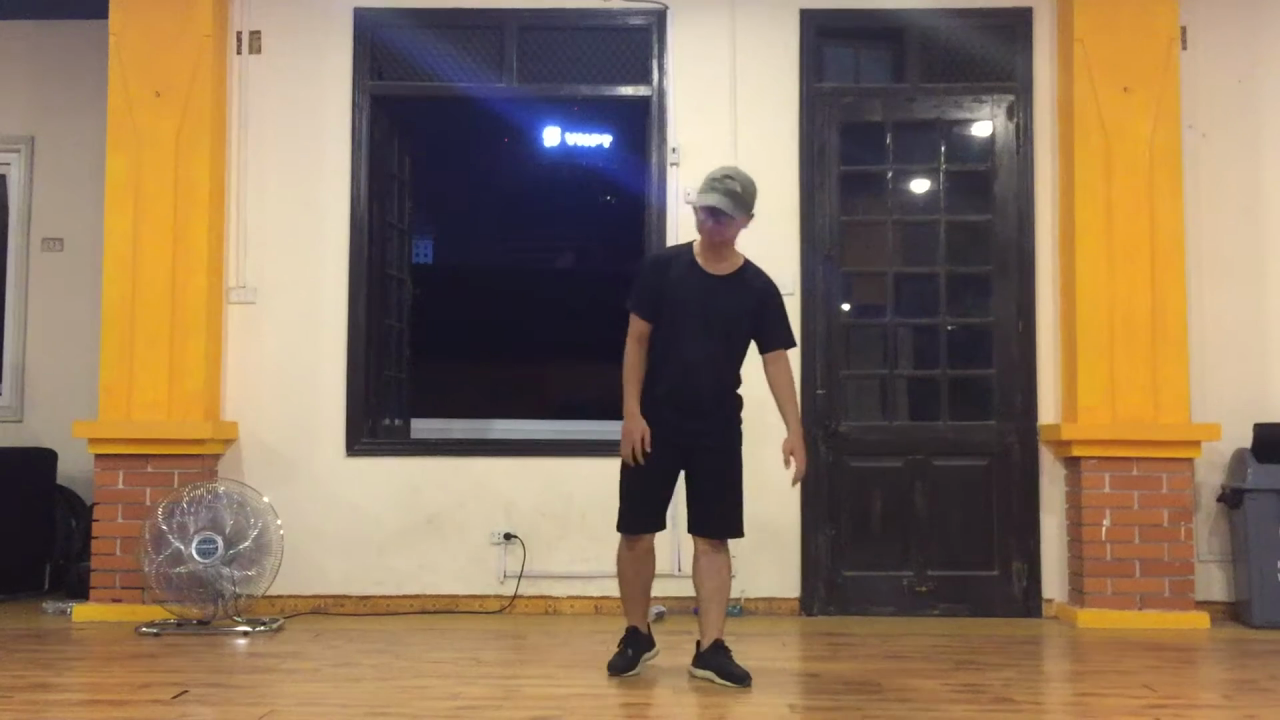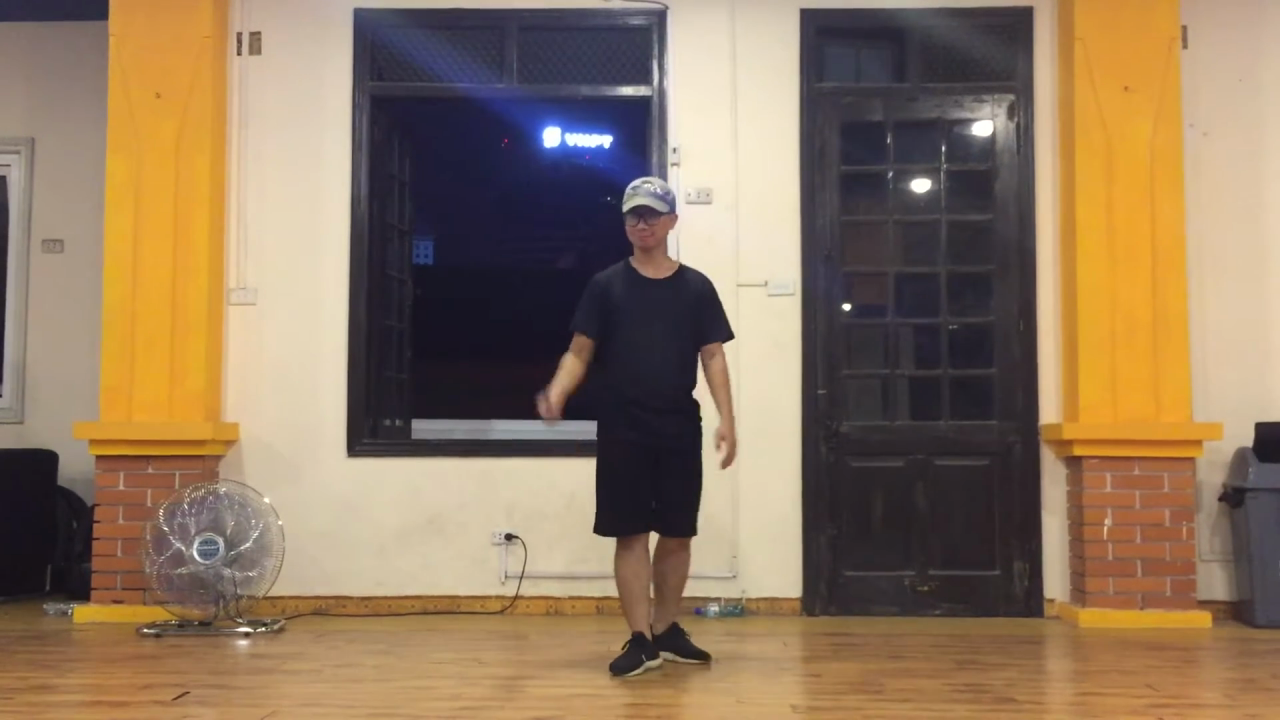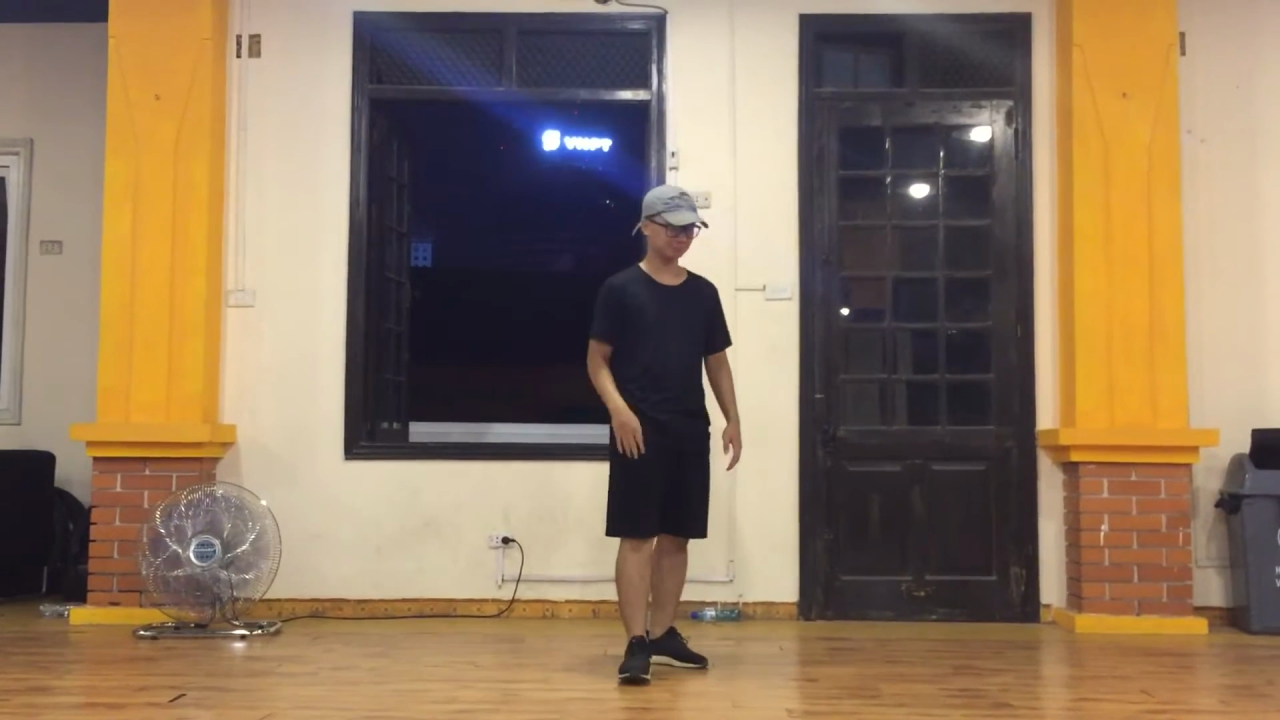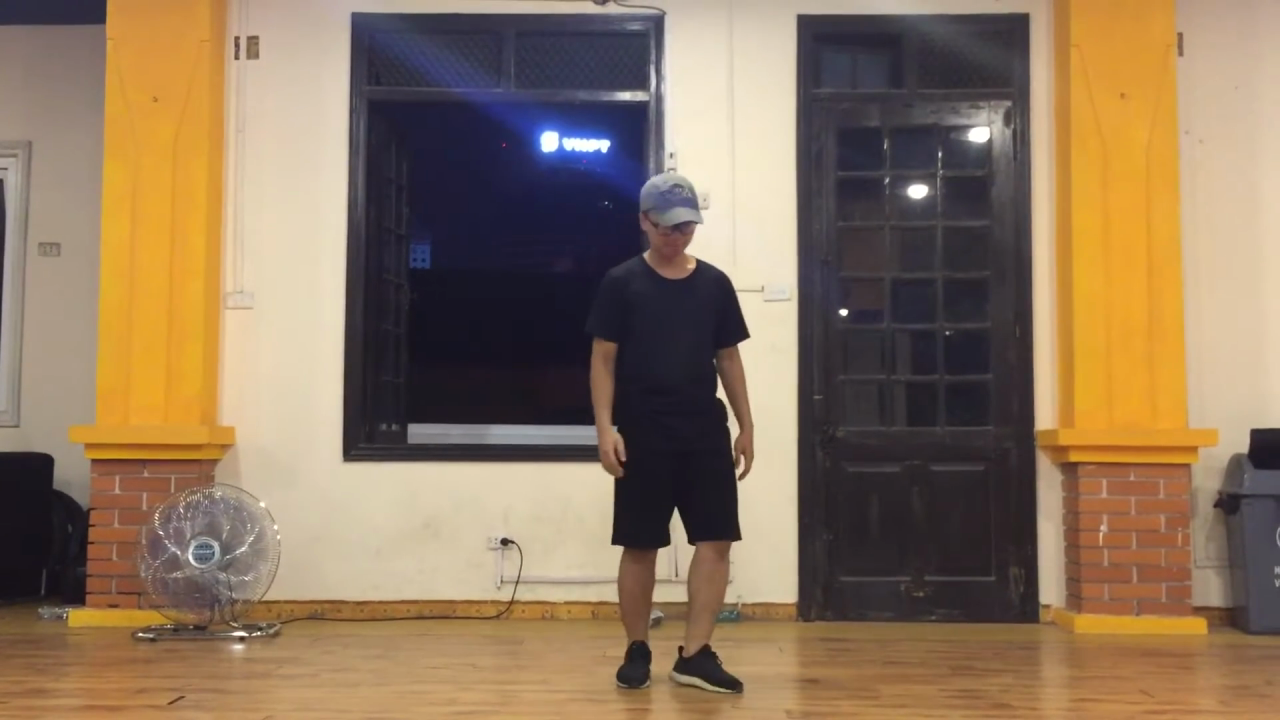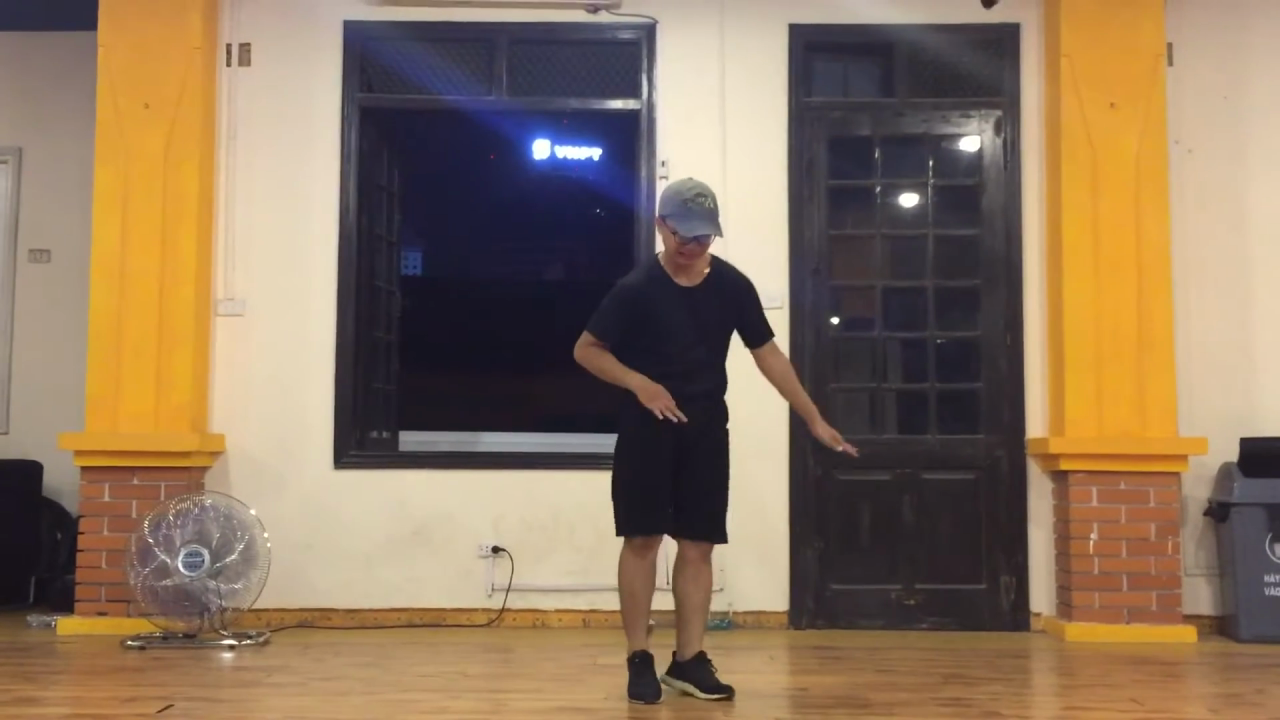
dt=1s
person 1, frame 1
left shoulder: (758, 288)
right shoulder: (662, 267)
left elbow: (776, 359)
right elbow: (637, 340)
left wrist: (794, 430)
right wrist: (631, 413)
left hip: (717, 428)
right hip: (655, 421)
left knee: (713, 537)
right knee: (636, 531)
left ankle: (710, 648)
right ankle: (637, 634)
person 1, frame 2
left shoulder: (696, 287)
right shoulder: (606, 284)
left elbow: (713, 357)
right elbow: (580, 352)
left wrist: (726, 418)
right wrist: (557, 392)
left hip: (681, 429)
right hip: (622, 429)
left knee: (676, 536)
right knee: (630, 535)
left ankle: (665, 629)
right ankle: (640, 640)
person 1, frame 3
left shoulder: (704, 293)
right shoulder: (621, 288)
left elbow: (717, 361)
right elbow: (597, 358)
left wrist: (732, 419)
right wrist: (618, 408)
left hip: (691, 430)
right hip: (640, 429)
left knee: (675, 536)
right knee: (636, 535)
left ankle: (662, 634)
right ankle: (637, 644)
person 1, frame 4
left shoulder: (715, 284)
right shoulder: (622, 283)
left elbow: (728, 358)
right elbow: (603, 359)
left wrist: (746, 427)
right wrist: (606, 428)
left hip: (706, 430)
right hip: (644, 433)
left knee: (716, 541)
right knee: (640, 547)
left ankle: (695, 654)
right ankle: (637, 650)
person 1, frame 5
left shoulder: (732, 285)
right shoulder: (636, 288)
left elbow: (767, 353)
right elbow: (586, 350)
left wrist: (815, 421)
right wrist: (641, 384)
left hip: (706, 426)
right hip: (647, 425)
left knee: (697, 545)
right knee: (641, 539)
left ankle: (688, 659)
right ankle: (639, 659)
